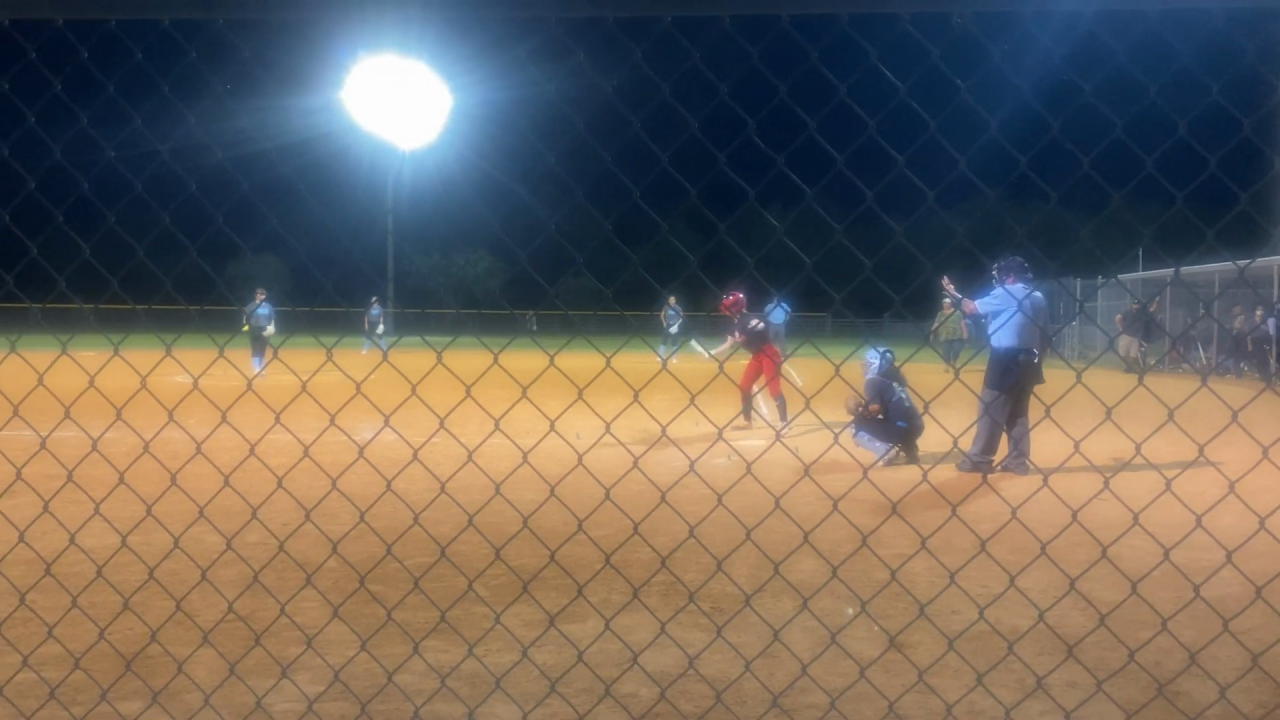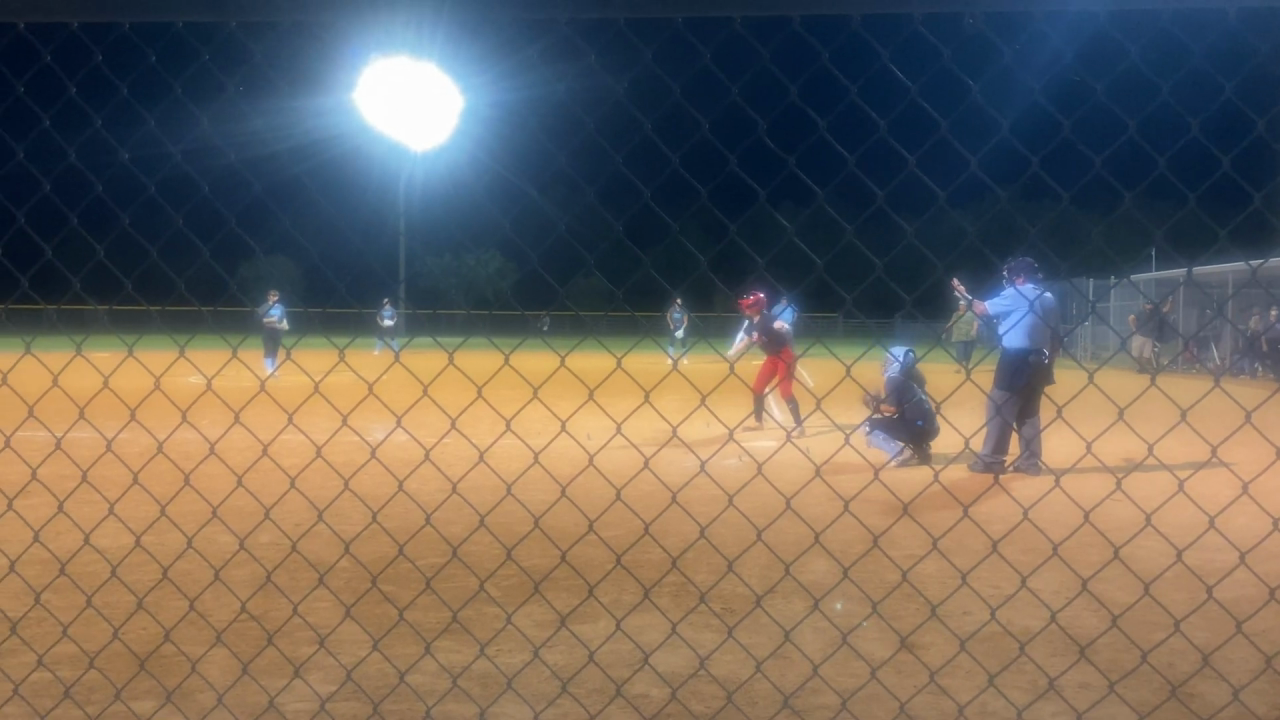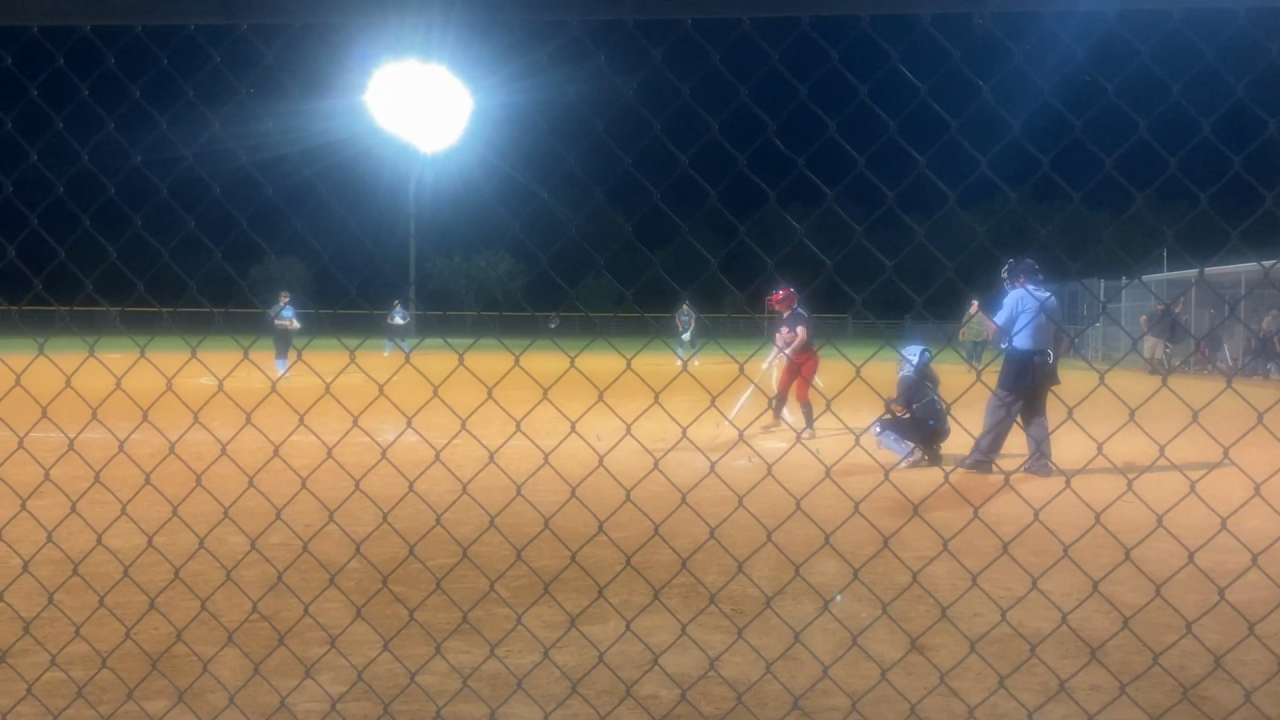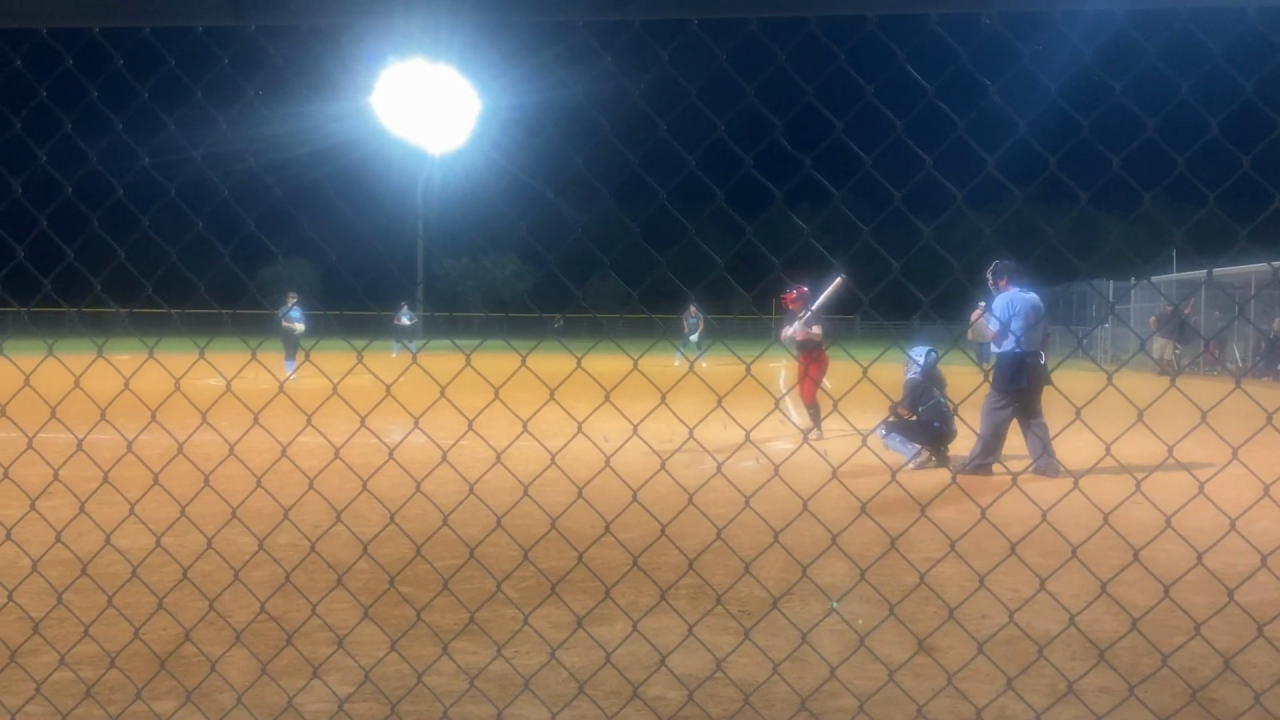
dt=0.3s
person 1, frame 1
left shoulder: (1005, 293)
right shoulder: (1039, 298)
left elbow: (971, 308)
right elbow: (1045, 336)
left wrist: (953, 293)
right wrist: (1037, 362)
left hip: (1006, 360)
right hip: (1028, 361)
left knee: (991, 409)
right knee: (1018, 412)
left ankle: (980, 459)
right ankle: (1018, 460)
person 1, frame 2
left shoulder: (1015, 294)
right shoulder: (1049, 299)
left elbow: (982, 309)
right elbow: (1056, 337)
left wrist: (964, 295)
right wrist: (1049, 363)
left hip: (1015, 361)
right hip: (1039, 362)
left knee: (999, 409)
right knee: (1029, 413)
left ankle: (991, 460)
right ankle: (1030, 461)
person 1, frame 3
left shoulder: (1017, 296)
right shoulder: (1050, 299)
left elbow: (996, 329)
right elbow: (1060, 337)
right wrist: (1052, 361)
left hip: (1019, 363)
right hip: (1042, 363)
left knee: (999, 410)
right knee: (1036, 413)
left ankle: (982, 457)
right ankle: (1041, 463)
person 1, frame 4
left shoulder: (1005, 299)
right shoulder: (1035, 299)
left elbow: (993, 335)
right elbow: (1044, 335)
left hip: (1011, 365)
right hip: (1033, 363)
left knee: (995, 412)
right knee: (1032, 414)
left ankle: (981, 462)
right ankle: (1047, 462)
